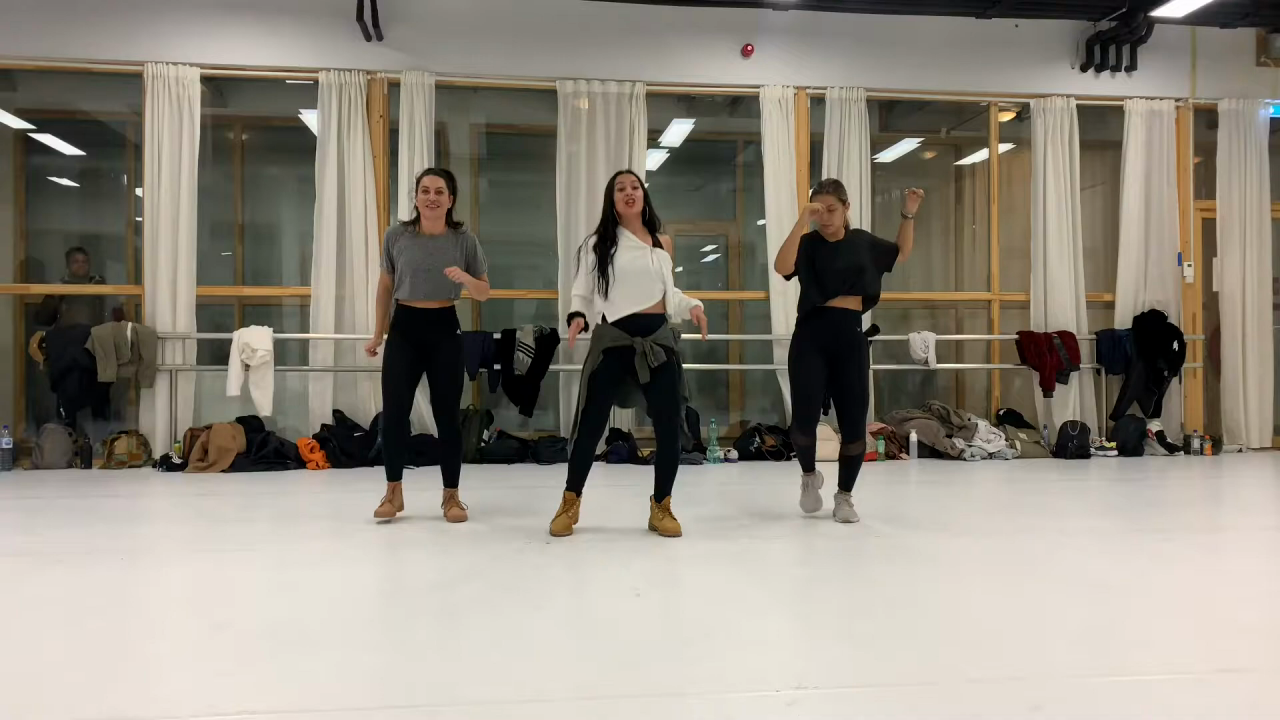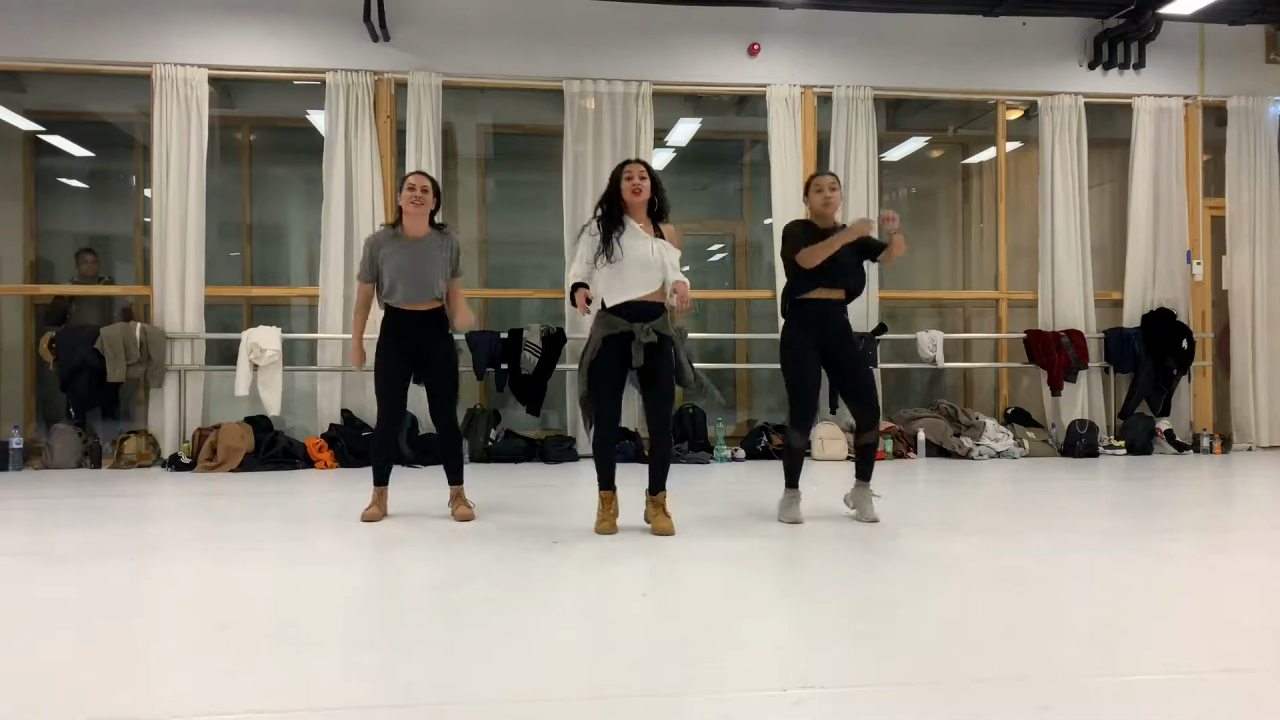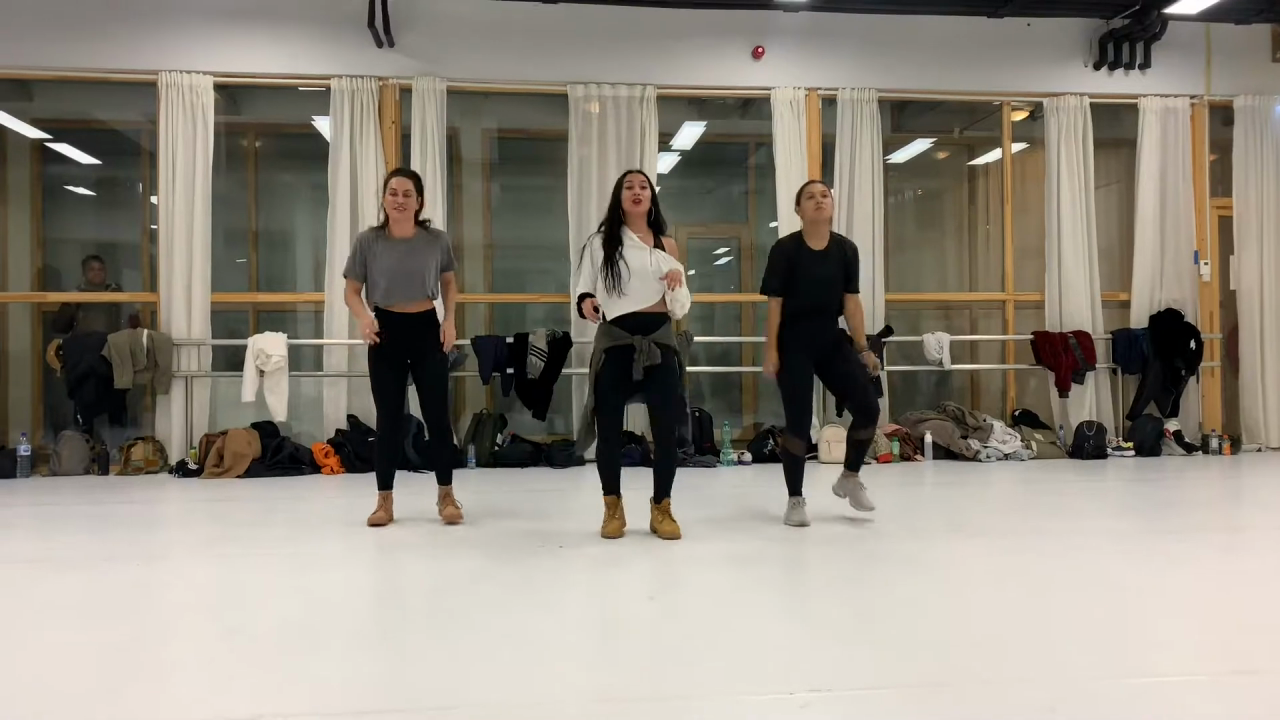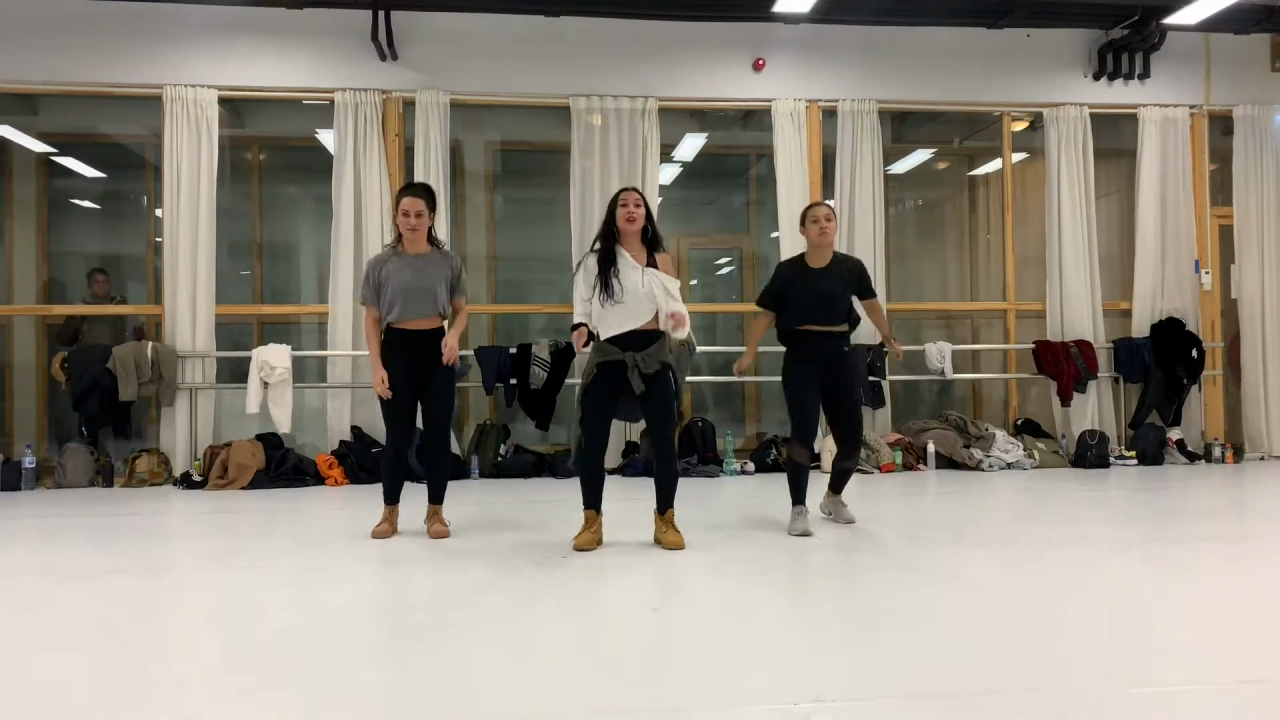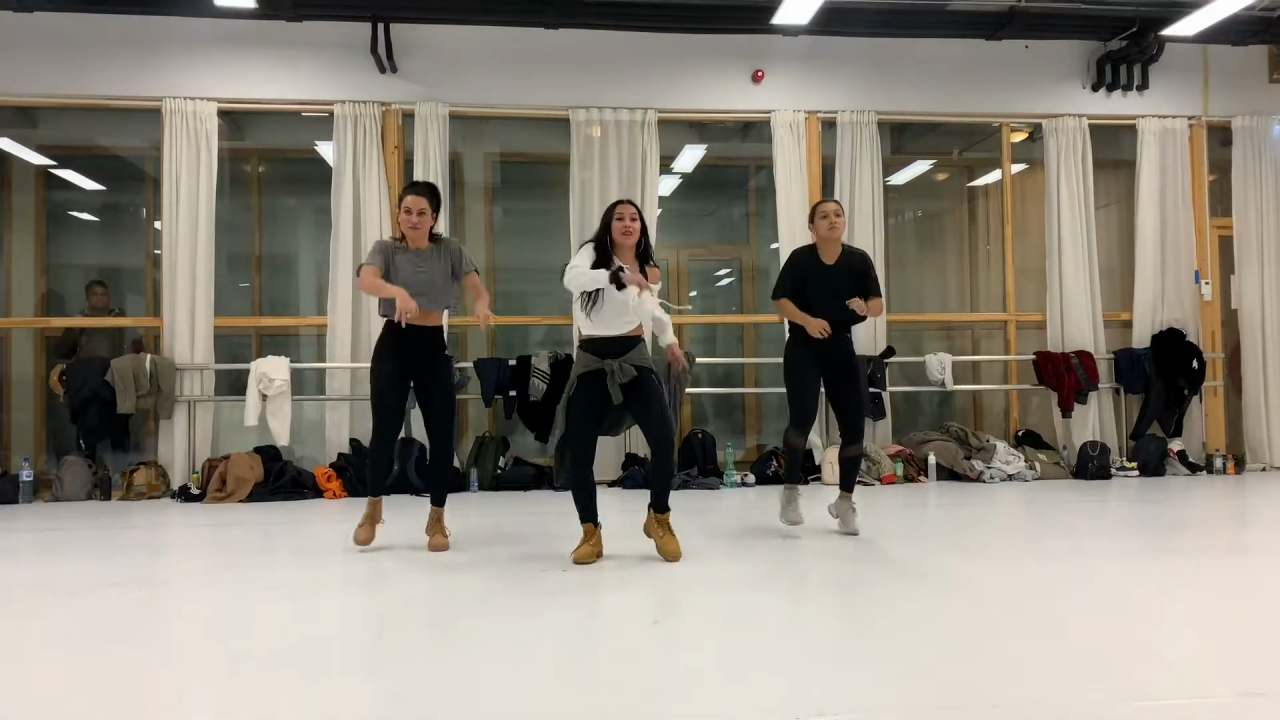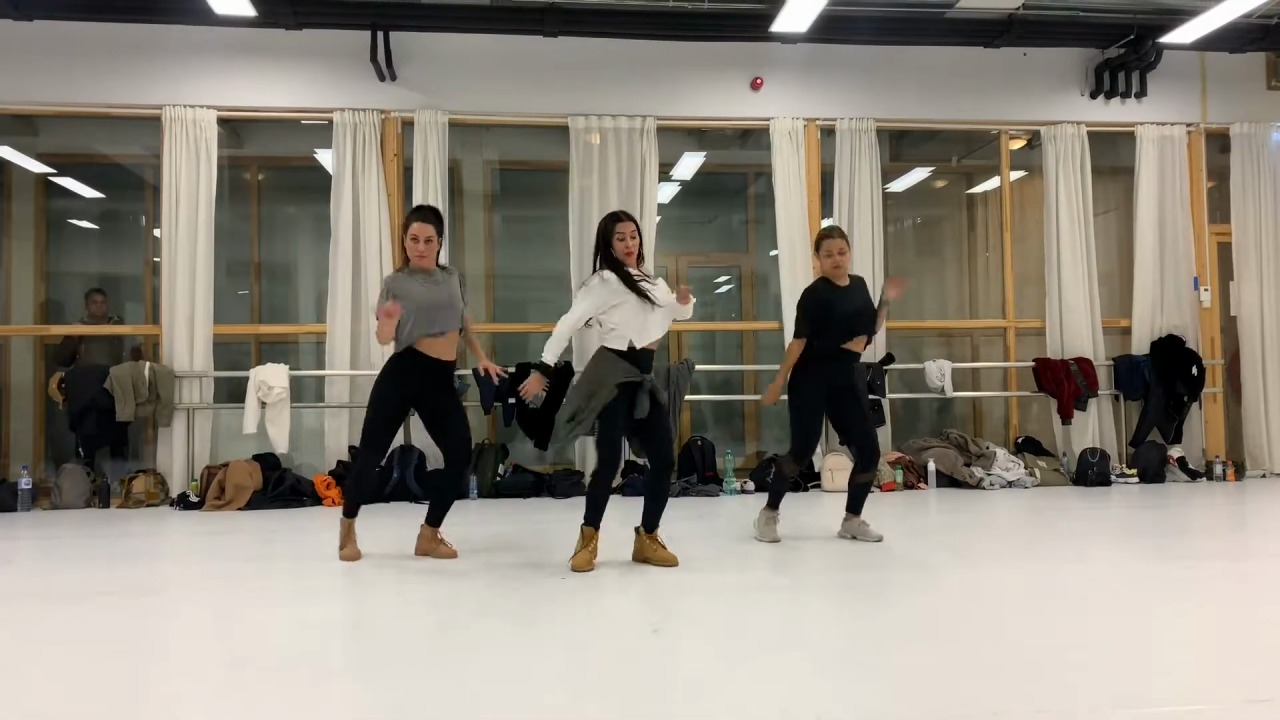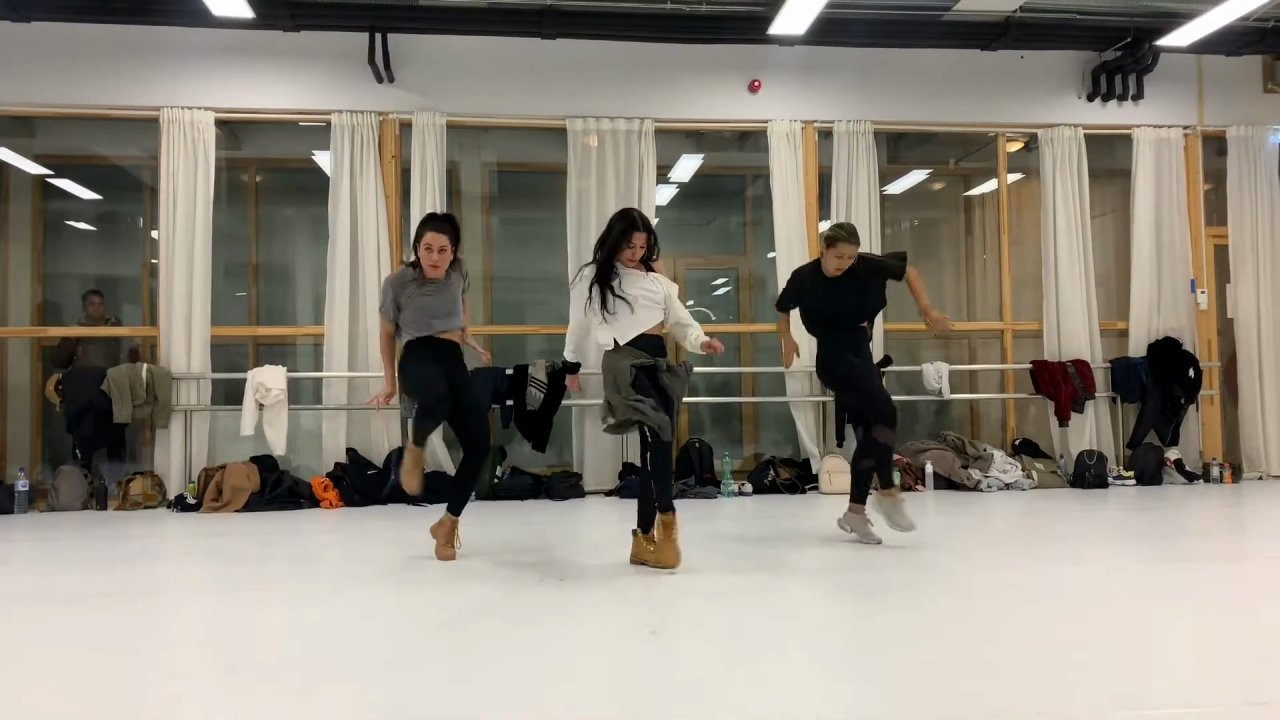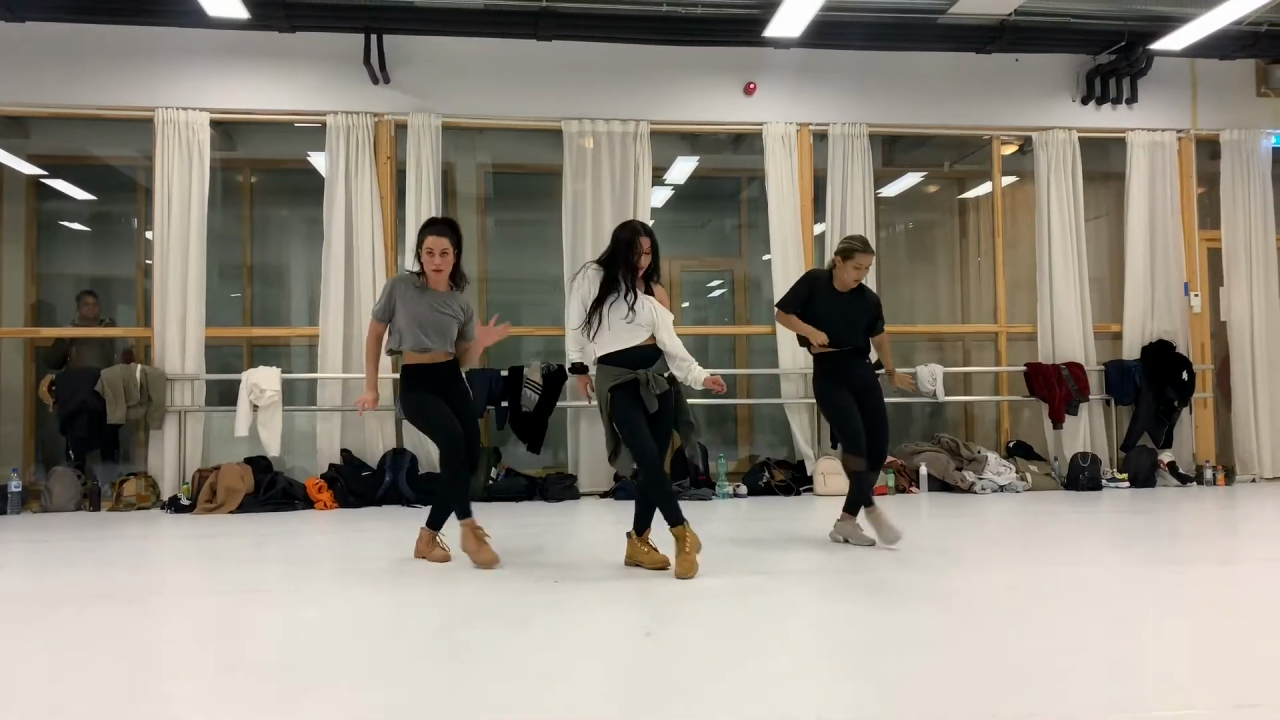
dt=0.3s
person 1, frame 1
left shoulder: (662, 242)
right shoulder: (598, 242)
right elbow: (582, 291)
left wrist: (692, 306)
right wrist: (577, 316)
left hip: (658, 338)
right hip: (613, 338)
left knee: (670, 428)
right knee: (590, 426)
left ankle: (660, 507)
right ankle: (571, 501)
person 1, frame 2
left shoulder: (666, 233)
right shoulder: (600, 228)
right elbow: (578, 270)
left wrist: (680, 285)
right wrist: (579, 288)
left hip: (655, 328)
right hip: (612, 327)
left knee: (661, 417)
right knee: (606, 418)
left ankle: (656, 501)
right ankle: (608, 499)
person 1, frame 3
left shoulder: (666, 244)
right shoulder: (601, 242)
left elbow: (679, 307)
right elbow: (585, 286)
left wrist: (679, 283)
right wrist: (585, 300)
left hip: (658, 338)
right hip: (615, 338)
left knee: (666, 428)
right knee: (609, 428)
left ankle: (661, 508)
right ankle: (613, 507)
person 1, frame 4
left shoulder: (661, 261)
right shoulder: (595, 260)
left elbow: (674, 314)
right elbow: (582, 305)
left wrist: (678, 317)
right wrist: (581, 328)
left hip: (652, 354)
right hip: (608, 354)
left knee: (664, 440)
right knee: (592, 441)
left ankle: (665, 520)
right ankle: (592, 521)
person 1, frame 5
left shoulder: (651, 272)
right shoulder: (593, 252)
right elbow: (573, 279)
left wrist: (669, 340)
right wrist: (620, 275)
left hip: (634, 361)
right hip: (592, 363)
left knee: (663, 440)
right knee: (578, 454)
left ankle: (659, 518)
right ankle: (591, 533)
person 1, frame 6
left shoulder: (648, 279)
right shoulder: (604, 281)
left elbow: (676, 312)
right elbow: (570, 322)
left wrist: (683, 301)
right wrist: (543, 369)
left hip: (643, 377)
right hip: (614, 372)
left knee: (664, 461)
right knee: (610, 459)
left ankle: (647, 537)
right ankle: (588, 538)
person 1, frame 7
left shoulder: (654, 274)
right shoulder: (593, 276)
left elbow: (677, 316)
right elbow: (579, 324)
left wrist: (700, 341)
right wrist: (572, 365)
left hip: (659, 363)
right hip: (626, 362)
left knee: (655, 446)
right knee: (659, 436)
left ankle: (645, 538)
right ankle: (665, 520)
person 1, frame 8
left shoulder: (652, 292)
right shoulder: (592, 277)
left elbow: (669, 341)
right elbow: (576, 325)
left wrist: (699, 376)
right wrist: (578, 368)
left hip: (655, 375)
right hip: (616, 377)
left knee: (653, 461)
right knee: (647, 454)
left ankle: (638, 541)
right ankle: (683, 535)
person 2, frame 1
left shoulder: (464, 240)
right shoulder: (397, 236)
left elbow: (484, 293)
right elbow: (386, 286)
left wrist: (467, 279)
right wrist: (377, 332)
left hip: (444, 328)
right hip: (405, 327)
left knee: (447, 414)
right knee: (394, 411)
left ankle: (451, 496)
right ankle: (394, 492)
person 2, frame 2
left shoulder: (447, 241)
right shoulder: (379, 241)
left elbow: (453, 292)
right elbow: (365, 294)
left wrist: (461, 313)
right wrist: (357, 342)
left hip: (434, 329)
right hip: (395, 330)
left knee: (444, 415)
right knee: (388, 415)
left ankle: (457, 495)
right ankle: (379, 496)
person 2, frame 3
left shoulder: (437, 240)
right shoulder: (367, 241)
left elbow: (450, 282)
right elbow: (351, 291)
left wrist: (450, 318)
right wrist: (363, 315)
left hip: (427, 330)
right hip: (387, 333)
left knee: (437, 415)
right knee: (390, 418)
left ankle: (446, 495)
right ankle: (385, 501)
person 2, frame 4
left shoulder: (448, 261)
right shoulder: (380, 263)
left elbow: (460, 310)
right elbow: (372, 321)
left wrist: (455, 335)
right wrist: (376, 367)
left hip: (436, 352)
right hip: (397, 350)
left knee: (437, 434)
right knee: (398, 436)
left ankle: (435, 512)
right ankle: (390, 513)
person 2, frame 5
left shoulder: (448, 248)
right shoulder: (386, 248)
left elbow: (475, 287)
right elbow: (366, 280)
left wrist: (482, 307)
right wrist: (395, 292)
left hip: (433, 347)
right hip: (394, 345)
left knee: (441, 435)
right knee: (386, 433)
left ankle: (436, 520)
right ankle: (373, 509)
person 2, frame 6
left shoulder: (452, 277)
right shoulder: (397, 281)
right elbow: (384, 338)
left wrist: (481, 356)
right wrist: (387, 323)
left hip: (441, 378)
right hip: (403, 371)
left knee: (461, 457)
right knee: (371, 452)
left ankle: (429, 535)
right ankle: (347, 530)
person 2, frame 7
left shoulder: (458, 273)
right shoulder: (398, 282)
right elbow: (387, 333)
left wrist: (467, 338)
right wrist: (389, 382)
left hip: (454, 363)
right hip: (417, 357)
left knee: (479, 446)
right knee: (434, 398)
left ankle: (446, 526)
right ankle: (414, 451)
person 2, frame 8
left shoulder: (460, 302)
right shoulder: (399, 286)
left elbow: (465, 355)
right elbow: (375, 334)
left wrist: (481, 343)
right wrist: (371, 387)
left hip: (452, 379)
right hip: (415, 383)
left knee: (469, 457)
right knee: (453, 439)
left ankle: (428, 537)
right ankle: (470, 529)
person 3, frame 1
left shoulder: (862, 241)
right shoulder: (806, 242)
left elbow: (901, 253)
right elbow: (782, 267)
left wrist: (908, 215)
right wrist: (801, 224)
left hip: (850, 335)
right hip: (811, 334)
left knee: (853, 421)
right knee: (804, 418)
left ankle: (844, 496)
right ankle: (809, 477)
person 3, frame 2
left shoulder: (852, 235)
right shoulder: (796, 230)
left elbow: (893, 253)
right elbow: (807, 259)
left wrist: (894, 229)
right wrist: (846, 235)
left hip: (838, 326)
right hip: (801, 326)
left knee: (869, 411)
right knee: (803, 414)
left ankle: (861, 490)
right ankle: (791, 494)
person 3, frame 3
left shoulder: (846, 249)
right shoulder: (785, 249)
left elbow: (852, 301)
right elbow: (774, 302)
left wrist: (862, 347)
right wrist: (771, 350)
left hip: (831, 335)
right hip: (794, 337)
left knee: (867, 408)
right knee: (799, 421)
left ankle: (850, 477)
right ankle: (795, 500)
person 3, frame 4
left shoulder: (850, 267)
right shoulder: (788, 270)
left elbow: (870, 302)
right elbow: (767, 313)
left wrist: (888, 339)
right wrist: (750, 353)
left hip: (840, 353)
right hip: (801, 355)
left knee: (851, 438)
right knee: (804, 430)
left ankle: (833, 497)
right ankle: (799, 509)
person 3, frame 5
left shoulder: (859, 260)
right shoulder: (800, 258)
left elbow: (877, 303)
right elbow: (780, 301)
left wrist: (866, 306)
right wrist: (807, 320)
left hip: (841, 344)
right hip: (805, 346)
left knee: (854, 424)
right knee: (803, 418)
left ankle: (844, 500)
right ankle: (791, 492)
person 3, frame 6
left shoulder: (859, 285)
right shoulder: (815, 293)
left elbow: (870, 328)
right elbow: (798, 340)
left wrist: (887, 300)
right wrist: (779, 381)
left hip: (849, 376)
right hip: (814, 374)
left knee: (869, 451)
right knee: (804, 447)
left ankle: (852, 520)
right ankle: (769, 513)
person 3, frame 7
left shoulder: (865, 266)
right shoulder: (804, 277)
left elbow: (907, 269)
right elbow: (782, 307)
left wrist: (927, 310)
right wrist: (787, 342)
left hip: (859, 353)
right hip: (833, 355)
left knee: (869, 430)
right knee: (885, 410)
left ankle: (855, 513)
right ankle: (886, 492)
person 3, frame 8
left shoulder: (868, 299)
right shoulder: (813, 281)
right elbow: (782, 314)
left wrist: (892, 372)
right wrist: (808, 330)
left hip: (863, 373)
right hip: (829, 376)
left knee: (877, 450)
right knee: (854, 439)
left ankle: (846, 522)
right ankle: (871, 511)
